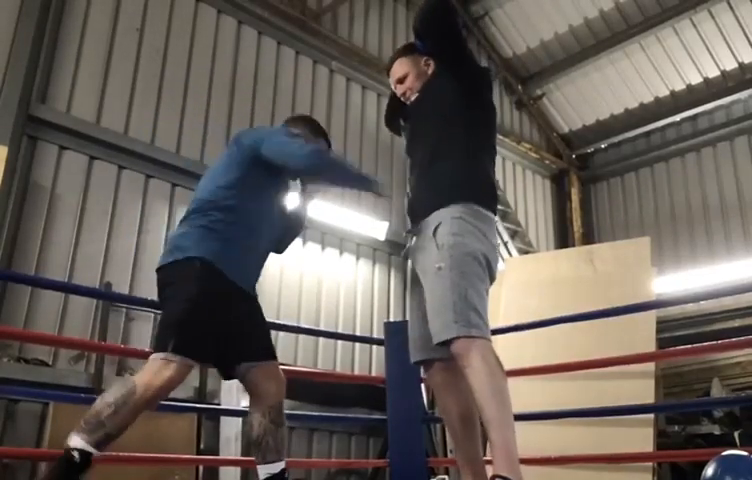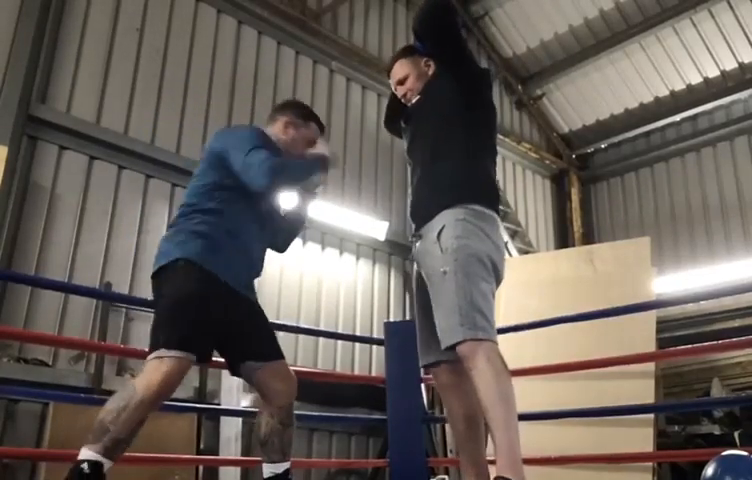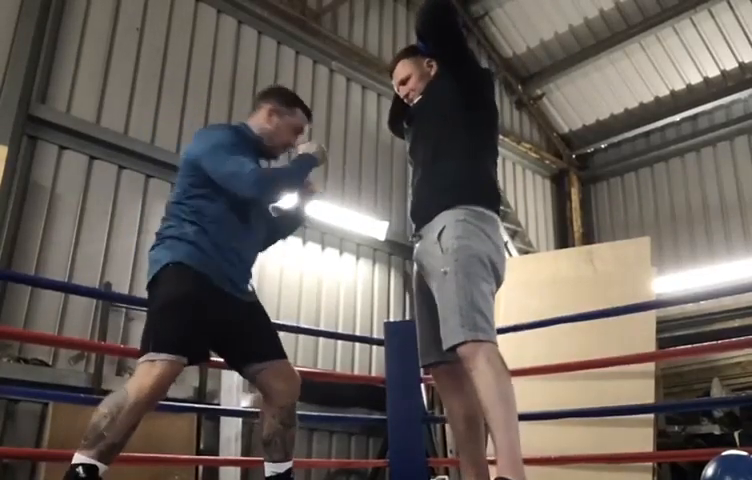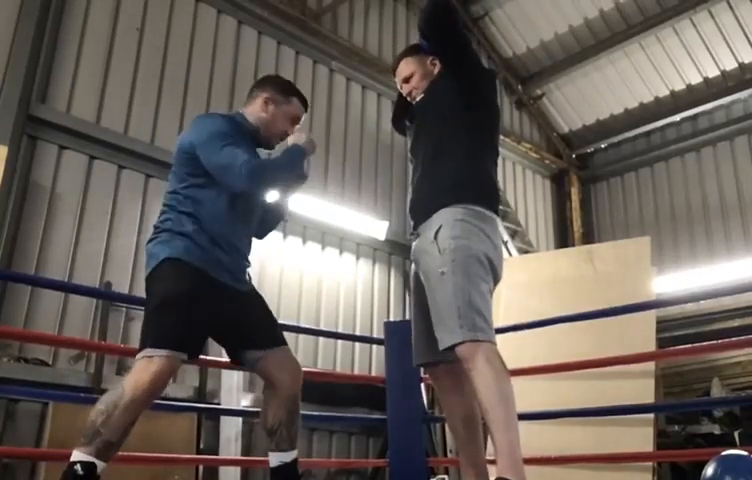
dt=0.1s
person 1, frame 1
left shoulder: (462, 81)
right shoulder: (424, 113)
right elbow: (392, 118)
left wrist: (416, 50)
right wrist: (404, 94)
left hip: (456, 221)
right hip: (426, 234)
left knee: (465, 341)
right knee: (438, 363)
person 1, frame 2
left shoulder: (463, 83)
right shoulder: (423, 116)
right elbow: (391, 120)
left wrist: (414, 60)
right wrist: (404, 97)
left hip: (460, 224)
right hip: (430, 238)
left knee: (472, 342)
right knee: (445, 366)
person 1, frame 3
left shoulder: (464, 83)
right shoulder: (426, 116)
right elbow: (394, 121)
left wrist: (421, 55)
right wrist: (407, 98)
left hip: (460, 225)
right hip: (431, 238)
left knee: (472, 344)
right knee: (445, 367)
person 1, frame 4
left shoulder: (467, 83)
right shoulder: (429, 114)
right elbow: (398, 120)
right wrist: (410, 96)
left hip: (459, 224)
right hip: (430, 236)
left knee: (471, 344)
right knee: (442, 365)
person 2, frame 1
left shoulder: (264, 176)
right shoulder: (261, 139)
left elbow: (275, 241)
right elbow: (310, 159)
left wrist: (299, 209)
right wrist: (366, 182)
left hip: (231, 283)
right hip: (198, 268)
left knee: (271, 386)
right knee: (163, 375)
person 2, frame 2
left shoulder: (260, 166)
right shoulder: (240, 138)
left elbow: (277, 241)
right elbow: (272, 178)
left wrist: (302, 207)
right wrist: (316, 162)
left hip: (234, 288)
right hip: (193, 270)
left knee: (281, 384)
right knee: (165, 373)
person 2, frame 3
left shoulder: (248, 167)
right shoulder: (218, 139)
left elbow: (269, 233)
right elbow: (255, 185)
left wrist: (299, 202)
right wrist: (306, 161)
left hip: (232, 289)
right hip: (186, 270)
left knee: (284, 384)
right knee: (156, 375)
person 2, frame 4
left shoulder: (245, 153)
right shoulder: (212, 128)
left elbow: (260, 224)
right elbow: (252, 176)
left wrist: (290, 184)
right wrist: (297, 153)
left hip: (230, 279)
right hip: (183, 265)
left knee: (286, 374)
right knee: (153, 372)
